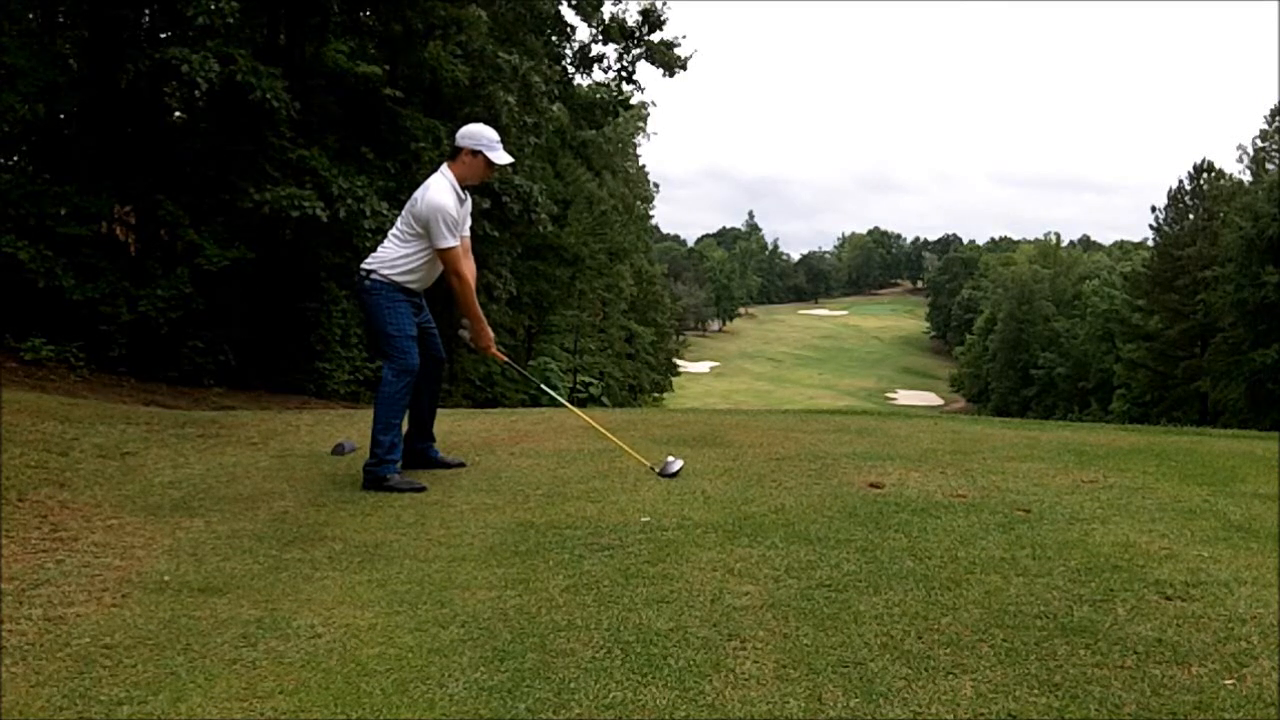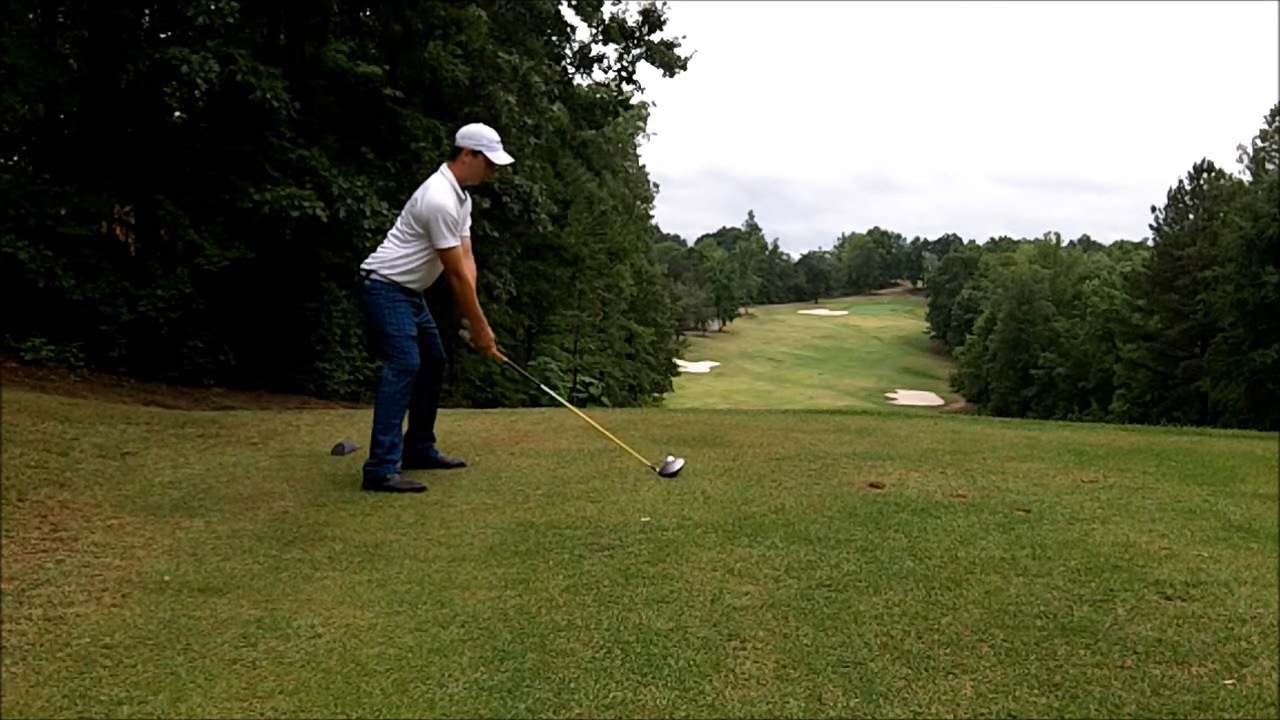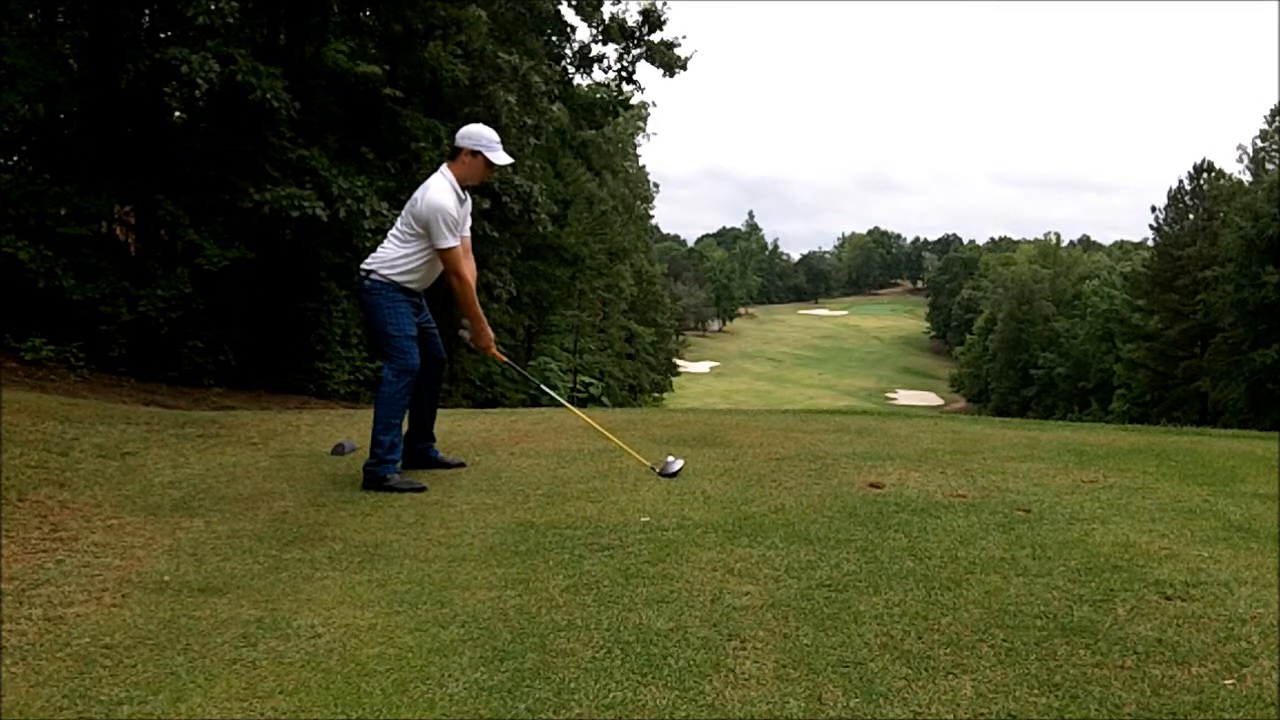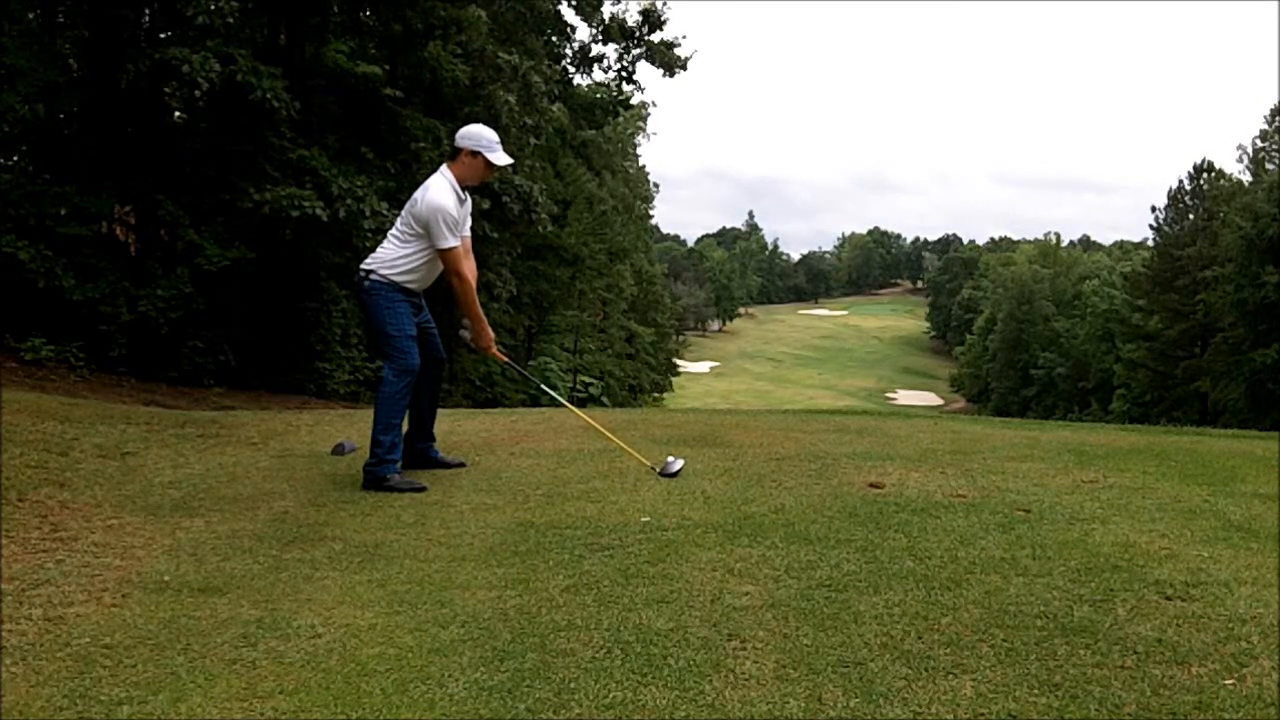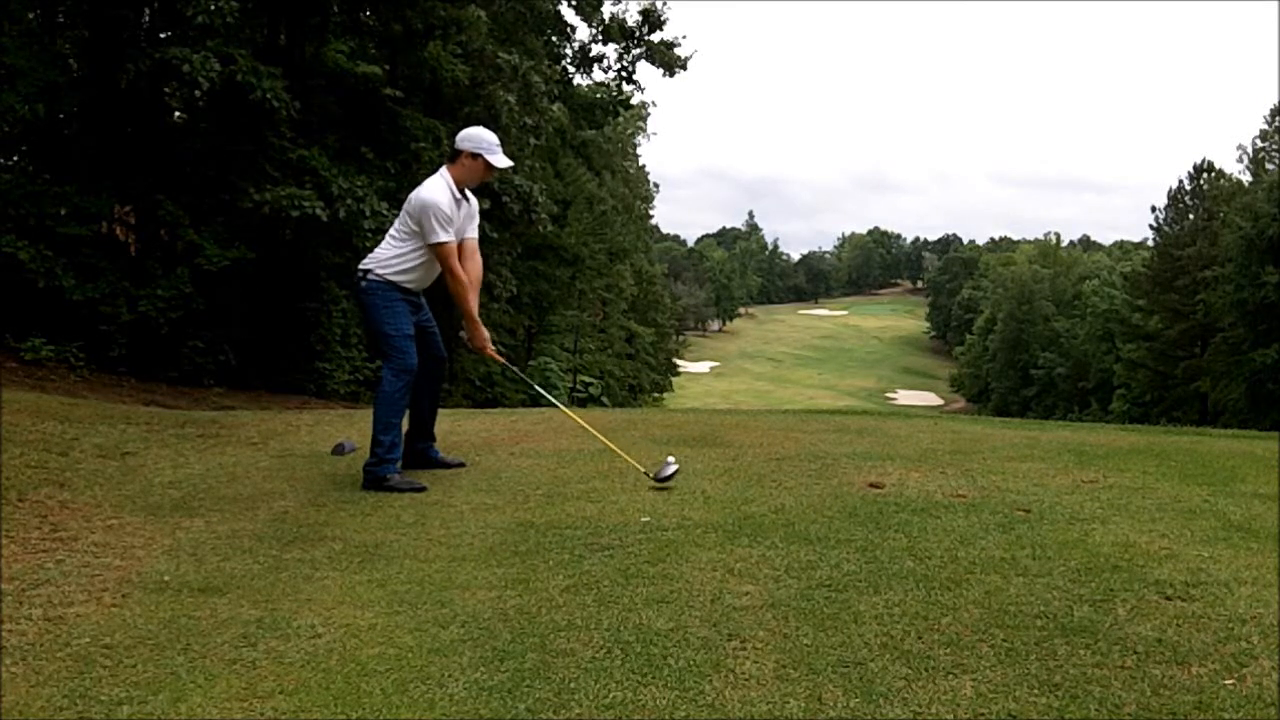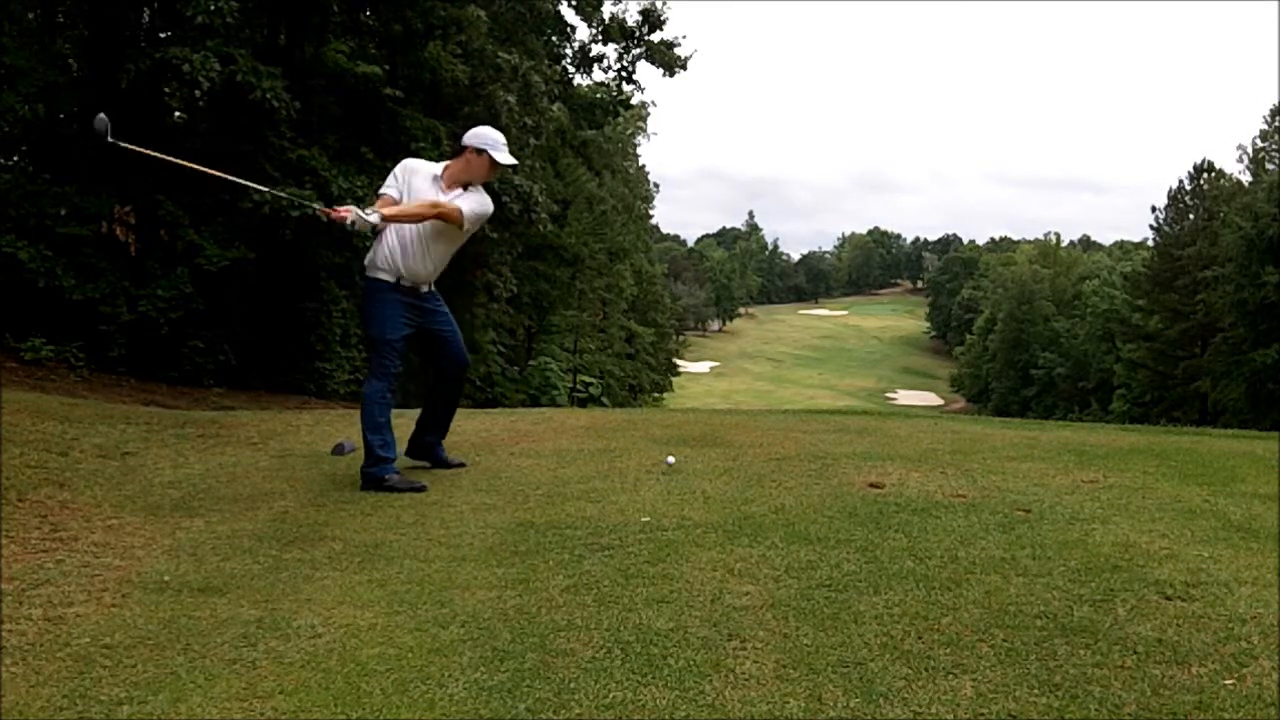
dt=0.3s
person 1, frame 1
left shoulder: (460, 196)
right shoulder: (440, 199)
left elbow: (466, 261)
right elbow: (456, 273)
left wrist: (471, 319)
right wrist: (480, 326)
left hip: (408, 290)
right hip: (385, 287)
left knee: (432, 362)
right knee: (403, 366)
left ankle: (418, 449)
right ankle: (381, 468)
person 1, frame 2
left shoulder: (460, 196)
right shoulder: (440, 199)
left elbow: (466, 261)
right elbow: (456, 273)
left wrist: (471, 319)
right wrist: (480, 326)
left hip: (408, 290)
right hip: (385, 287)
left knee: (433, 361)
right knee: (404, 366)
left ankle: (418, 449)
right ankle: (381, 468)
person 1, frame 3
left shoulder: (461, 196)
right shoulder: (440, 200)
left elbow: (466, 261)
right elbow: (456, 274)
left wrist: (471, 320)
right wrist: (480, 327)
left hip: (409, 290)
right hip: (385, 287)
left knee: (432, 362)
right knee: (404, 366)
left ankle: (419, 449)
right ankle: (381, 469)
person 1, frame 4
left shoulder: (460, 196)
right shoulder: (439, 200)
left elbow: (467, 261)
right elbow: (457, 274)
left wrist: (471, 320)
right wrist: (480, 326)
left hip: (408, 291)
right hip: (384, 287)
left knee: (432, 362)
right knee: (404, 366)
left ankle: (418, 449)
right ankle: (381, 469)
person 1, frame 5
left shoulder: (470, 205)
right shoulder: (434, 198)
left elbow: (472, 262)
right elbow: (450, 268)
left wrist: (472, 318)
right wrist: (475, 327)
left hip: (412, 291)
right hip: (383, 287)
left knee: (433, 362)
right knee: (402, 366)
left ankle: (419, 449)
right ankle: (381, 469)
person 1, frame 6
left shoulder: (480, 204)
right shoulder: (411, 169)
left elbow: (431, 209)
right elbow: (381, 211)
left wrist: (374, 216)
right wrist: (362, 217)
left hip: (425, 292)
right hip: (384, 284)
left knee: (455, 363)
right knee: (384, 372)
left ankle: (426, 444)
right ankle: (378, 469)
